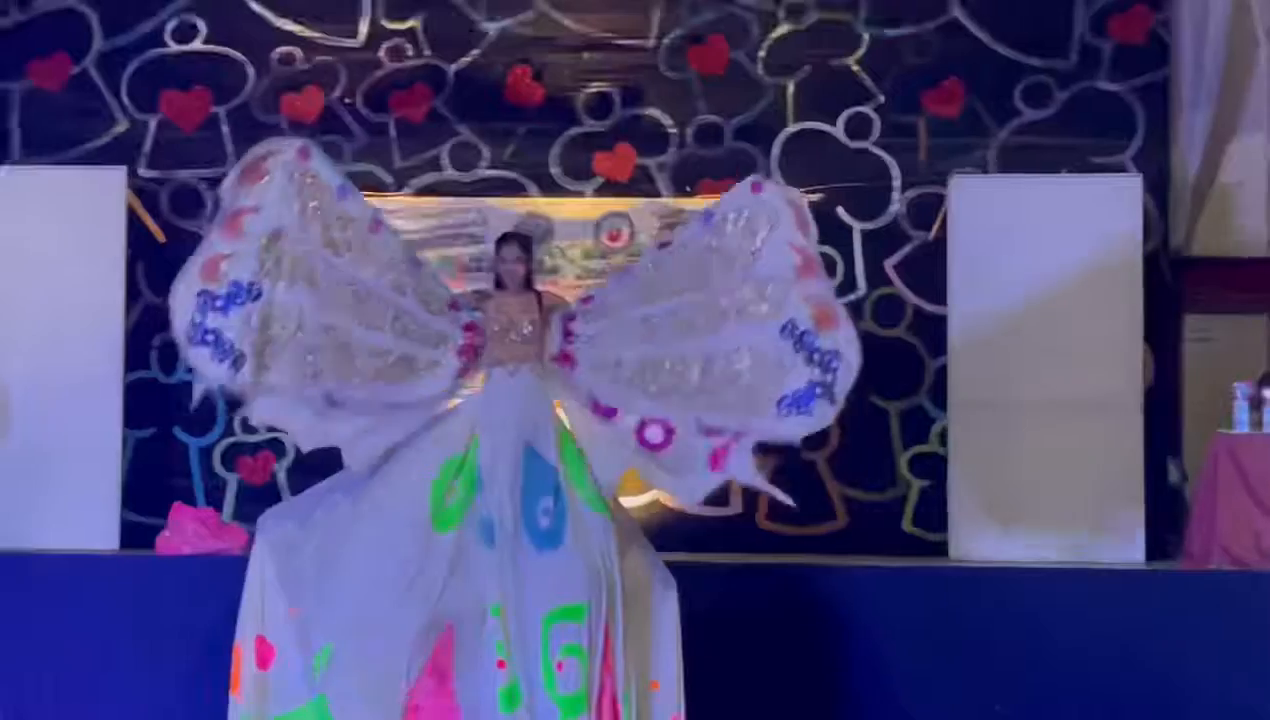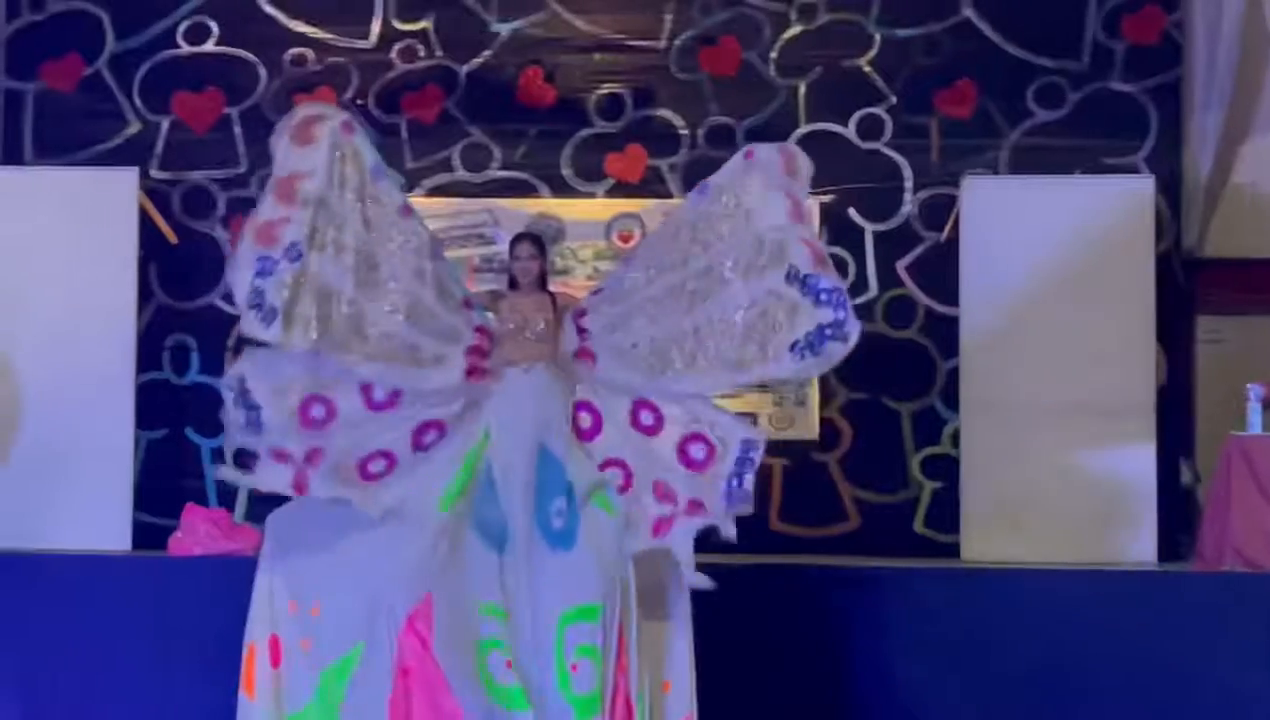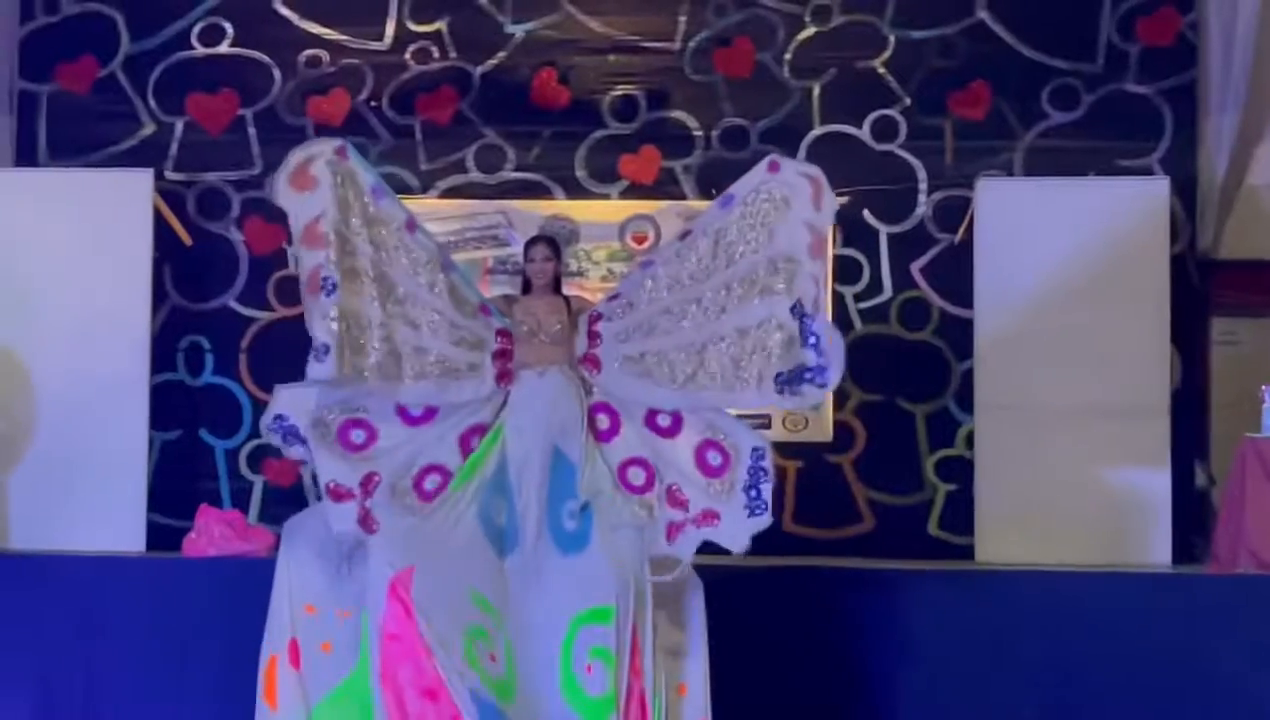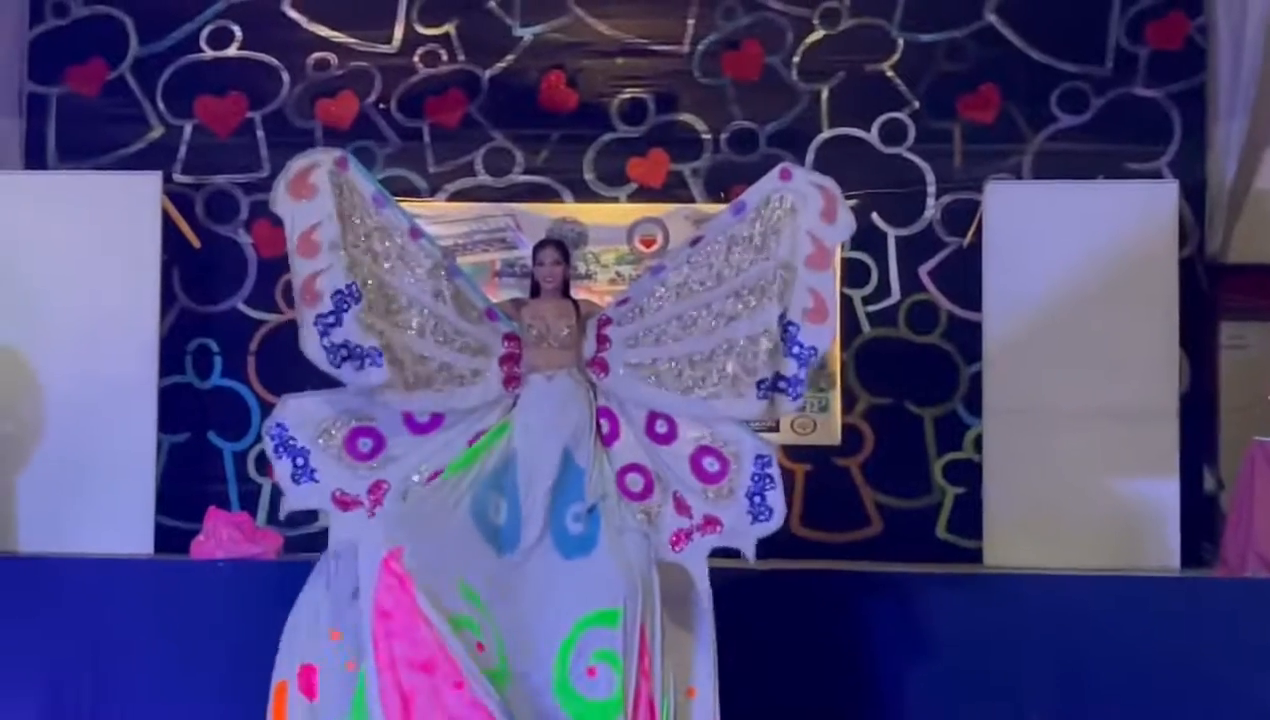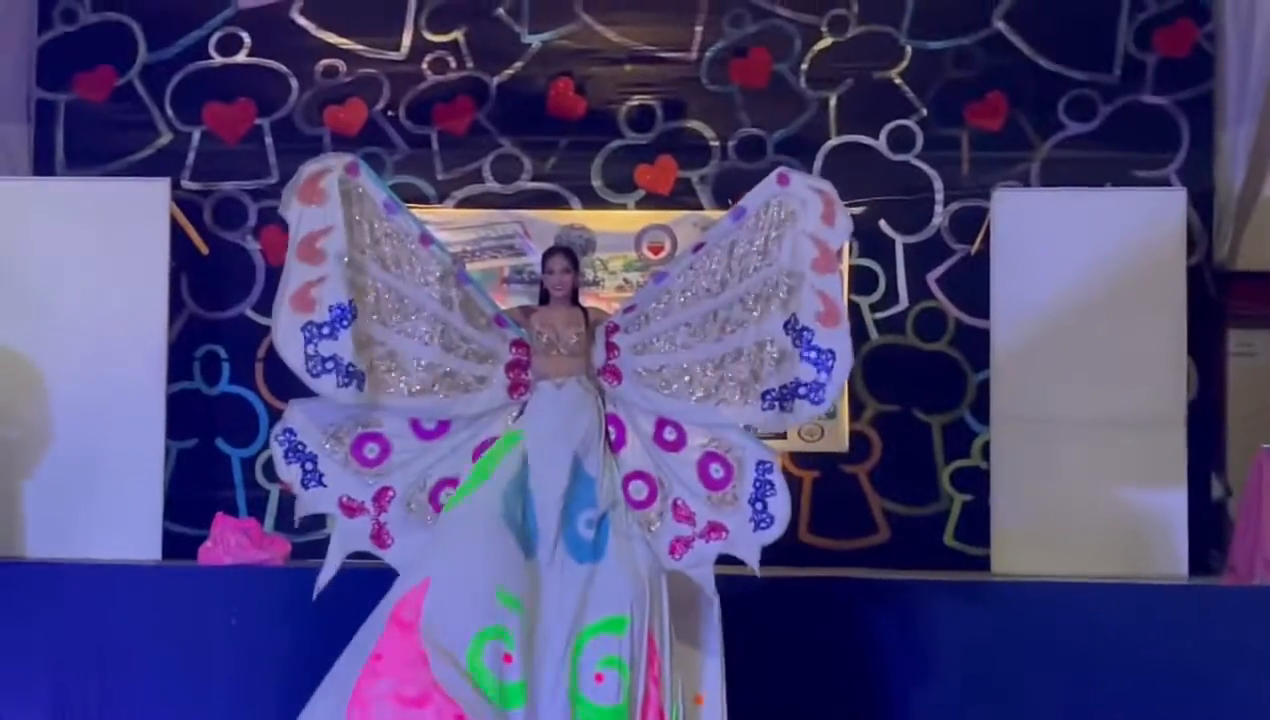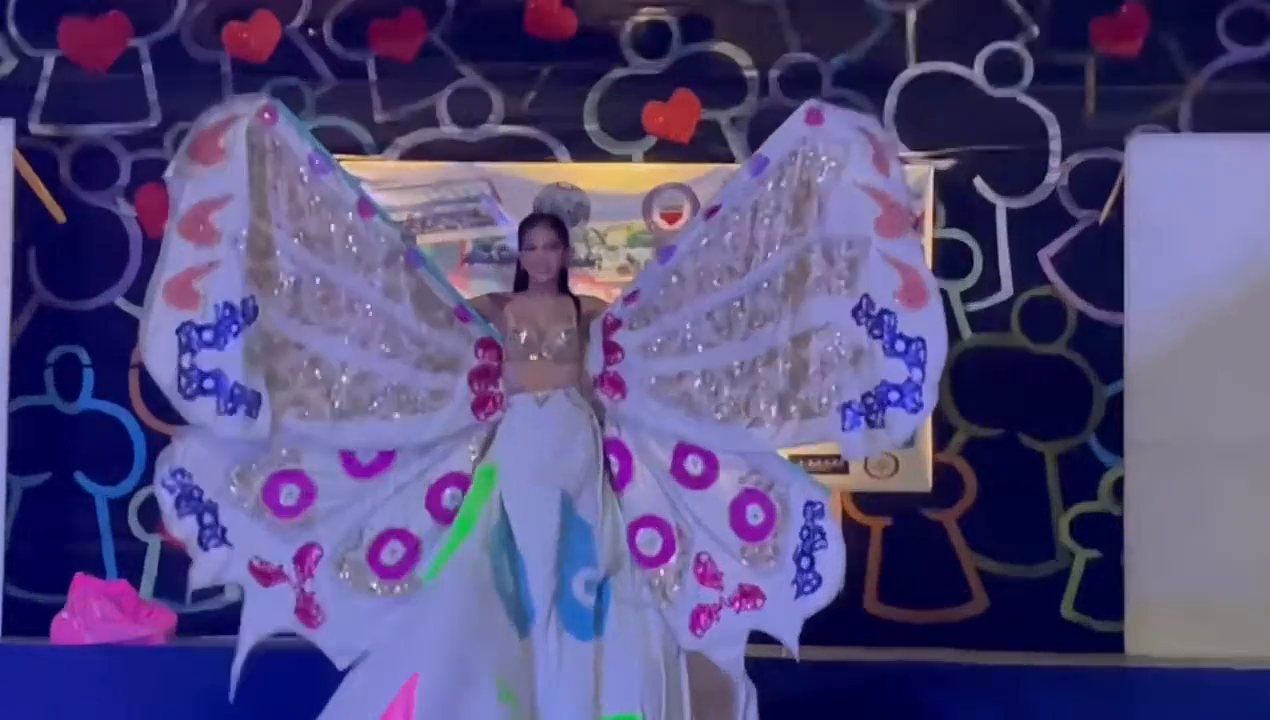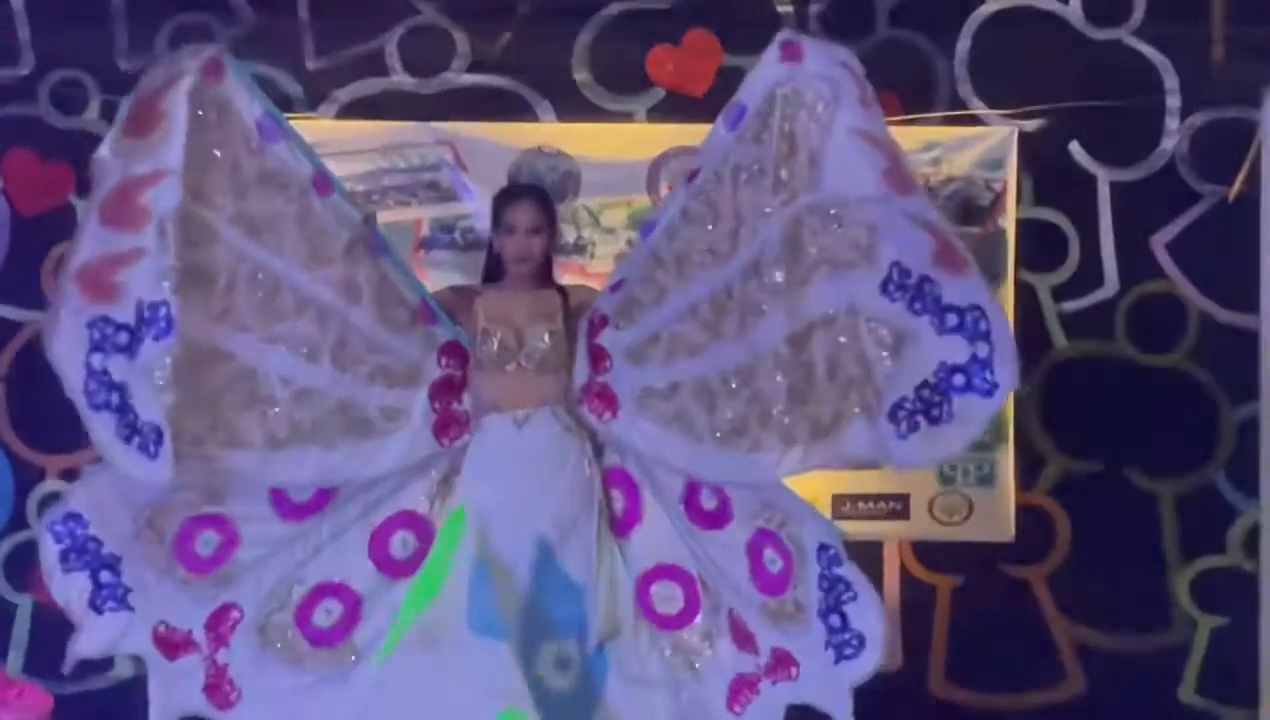
dt=0.3s
person 1, frame 1
left shoulder: (553, 306)
right shoulder: (473, 305)
left elbow: (632, 301)
right elbow: (415, 293)
left hip: (538, 420)
right hip: (486, 420)
left knee: (544, 538)
right knee: (485, 535)
person 1, frame 2
left shoulder: (567, 306)
right shoulder: (487, 303)
left elbow: (639, 294)
right elbow: (421, 281)
left hip: (554, 418)
right hip: (501, 417)
left knee: (559, 539)
right knee: (496, 531)
person 1, frame 3
left shoulder: (582, 310)
right shoulder: (503, 309)
left elbow: (649, 301)
left hip: (569, 420)
right hip: (518, 419)
left knee: (574, 543)
right knee: (507, 534)
person 1, frame 4
left shoulder: (590, 313)
right shoulder: (513, 312)
left elbow: (660, 303)
right elbow: (453, 303)
left hip: (579, 422)
right hip: (526, 422)
left knee: (583, 545)
right knee: (508, 528)
person 1, frame 5
left shoulder: (599, 319)
right shoulder: (520, 318)
left elbow: (669, 306)
right elbow: (458, 304)
left hip: (587, 430)
right hip: (534, 430)
left knee: (590, 550)
right knee: (517, 542)
person 1, frame 6
left shoulder: (592, 312)
right shoulder: (492, 312)
left elbow: (677, 293)
right elbow: (405, 291)
left hip: (580, 453)
right hip: (511, 457)
left knee: (583, 603)
right knee: (500, 595)
person 1, frame 7
left shoulder: (582, 307)
right shoulder: (457, 306)
left elbow: (671, 283)
right elbow: (356, 290)
left hip: (566, 481)
right hip: (485, 482)
right knee: (472, 639)
